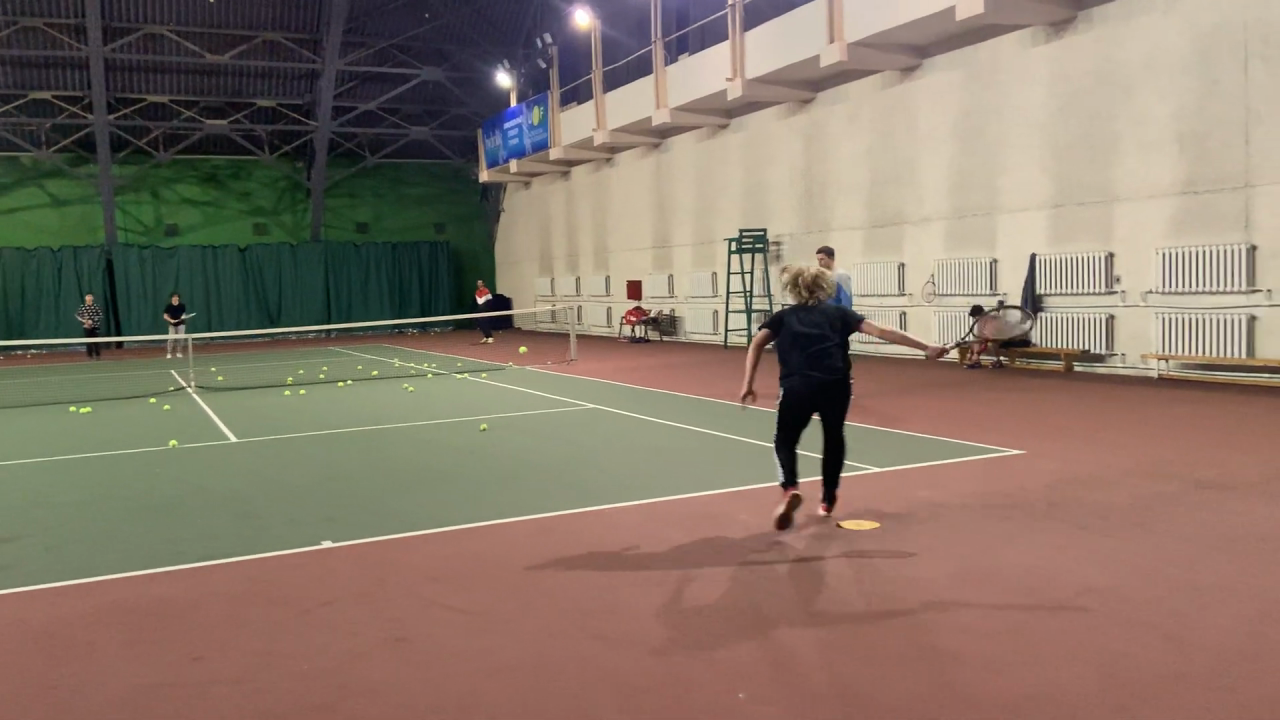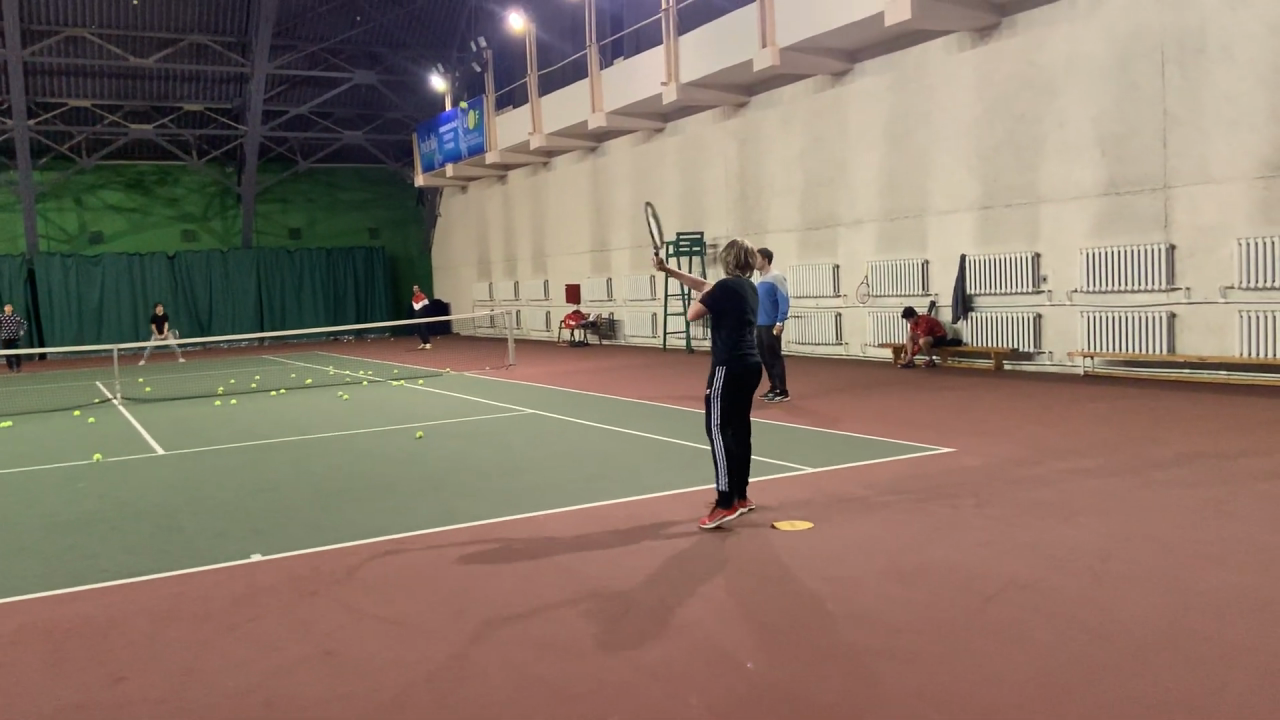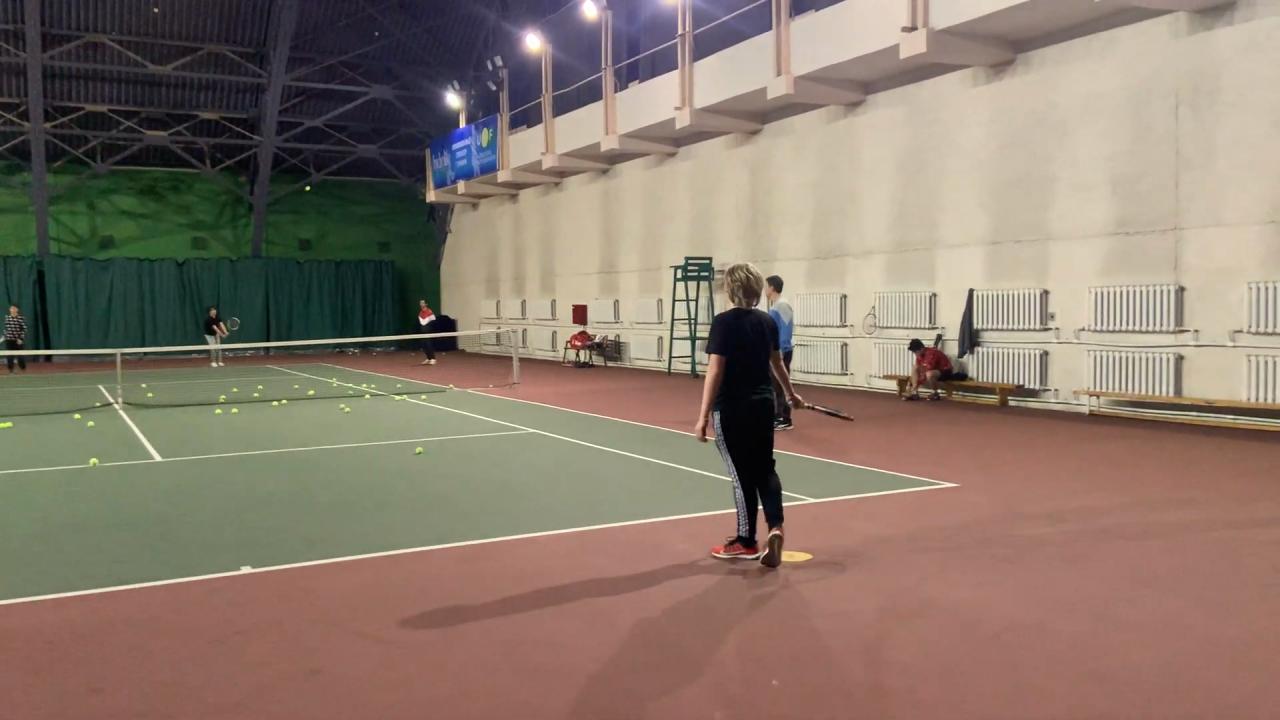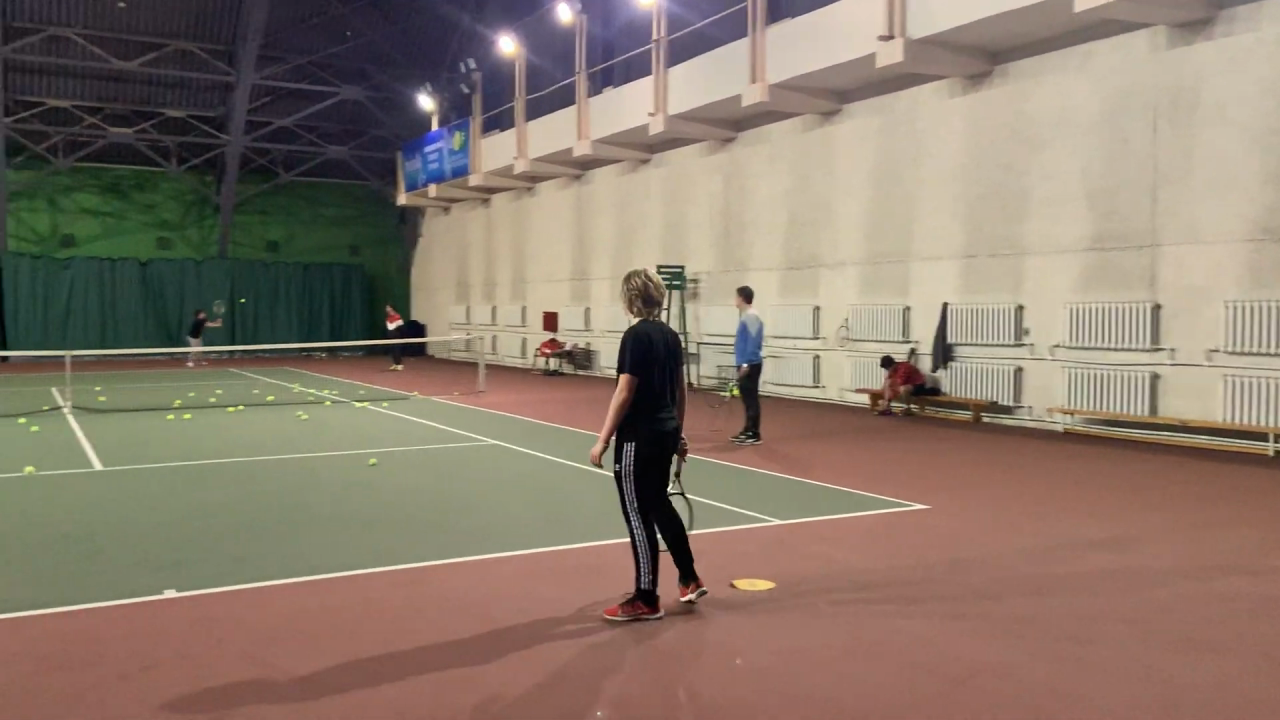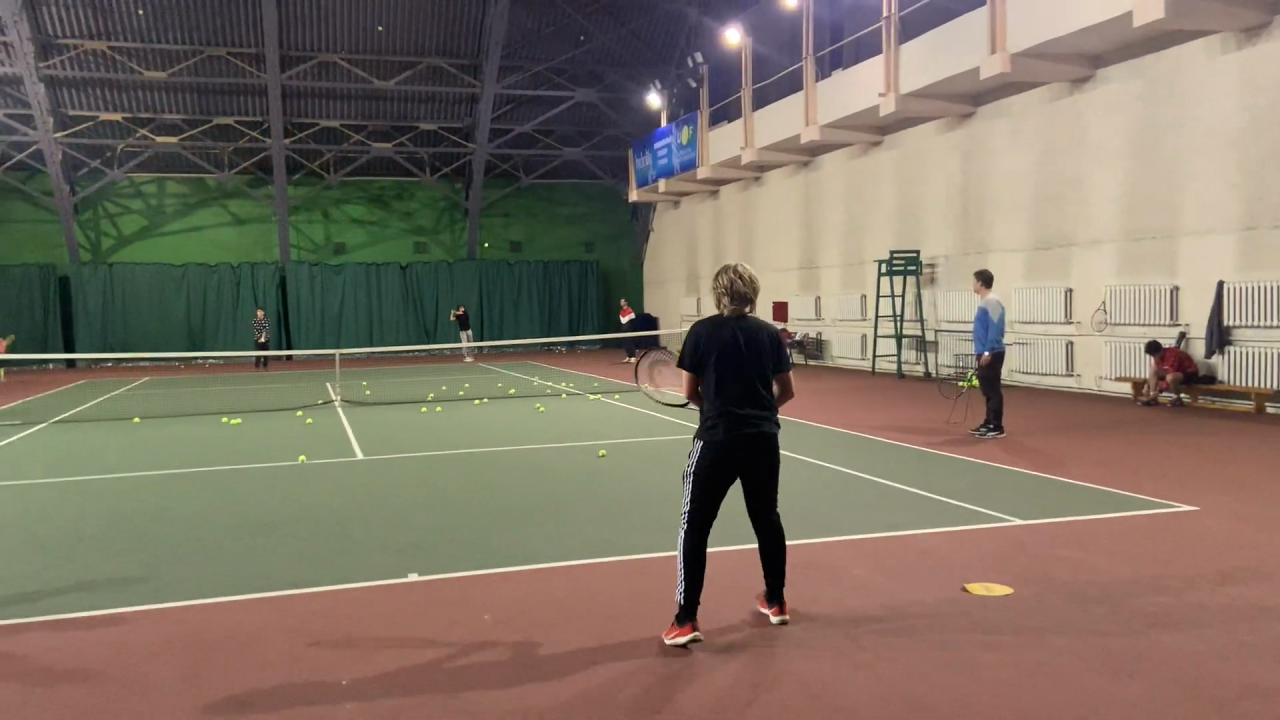
dt=1s
person 1, frame 1
left shoulder: (783, 317)
right shoulder: (837, 312)
left elbow: (757, 344)
right elbow: (879, 331)
left wrist: (748, 384)
right wrist: (925, 347)
left hip: (797, 388)
right hip: (836, 385)
left knee: (785, 441)
right knee: (833, 435)
left ankle: (790, 490)
right ankle: (829, 498)
person 1, frame 2
left shoulder: (726, 286)
right shoulder: (749, 288)
left elbow: (693, 315)
right elbow: (706, 286)
left wrist: (700, 299)
right wrist: (668, 269)
left hip: (729, 367)
right hip: (750, 366)
left knee: (718, 433)
right knee: (740, 431)
left ankle: (725, 503)
right ankle: (739, 496)
person 1, frame 3
left shoulder: (724, 322)
right shoulder: (767, 321)
left elbow: (715, 371)
right elbow: (776, 363)
left wrist: (703, 415)
right wrist: (790, 393)
left hip: (731, 409)
right hip: (763, 404)
left knee: (741, 474)
right knee: (765, 468)
left ankle: (746, 541)
right ankle: (776, 526)
person 1, frame 4
left shoulder: (636, 336)
right shoulder: (670, 335)
left elbow: (624, 393)
right elbow: (680, 389)
left wrist: (603, 439)
right wrist: (678, 432)
left hip: (639, 437)
right hip: (665, 432)
left knee: (639, 514)
right knee: (658, 504)
left ankle: (646, 598)
right ankle: (690, 578)
person 1, frame 5
left shoulder: (702, 331)
right shoulder: (769, 333)
left elbow: (689, 391)
right elbow: (786, 391)
left hip: (717, 439)
right hip: (763, 438)
left knee: (694, 525)
right knee: (766, 516)
left ankle: (686, 620)
right ankle: (775, 600)
